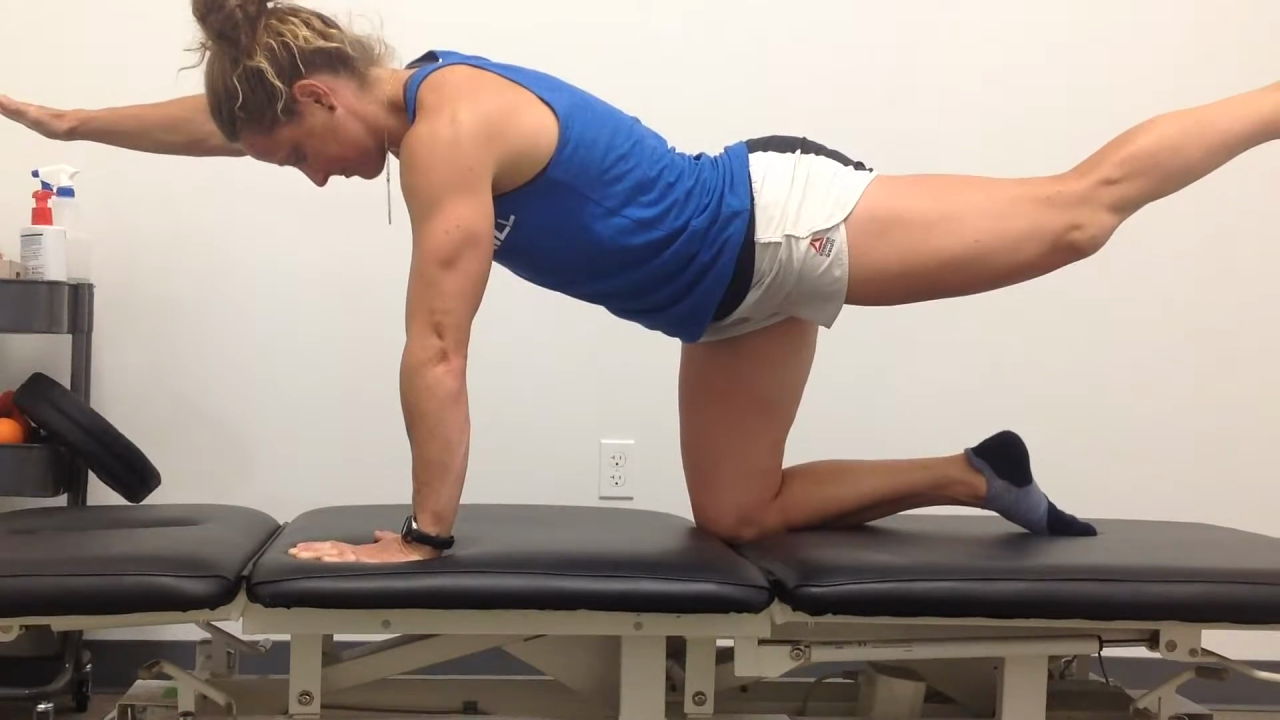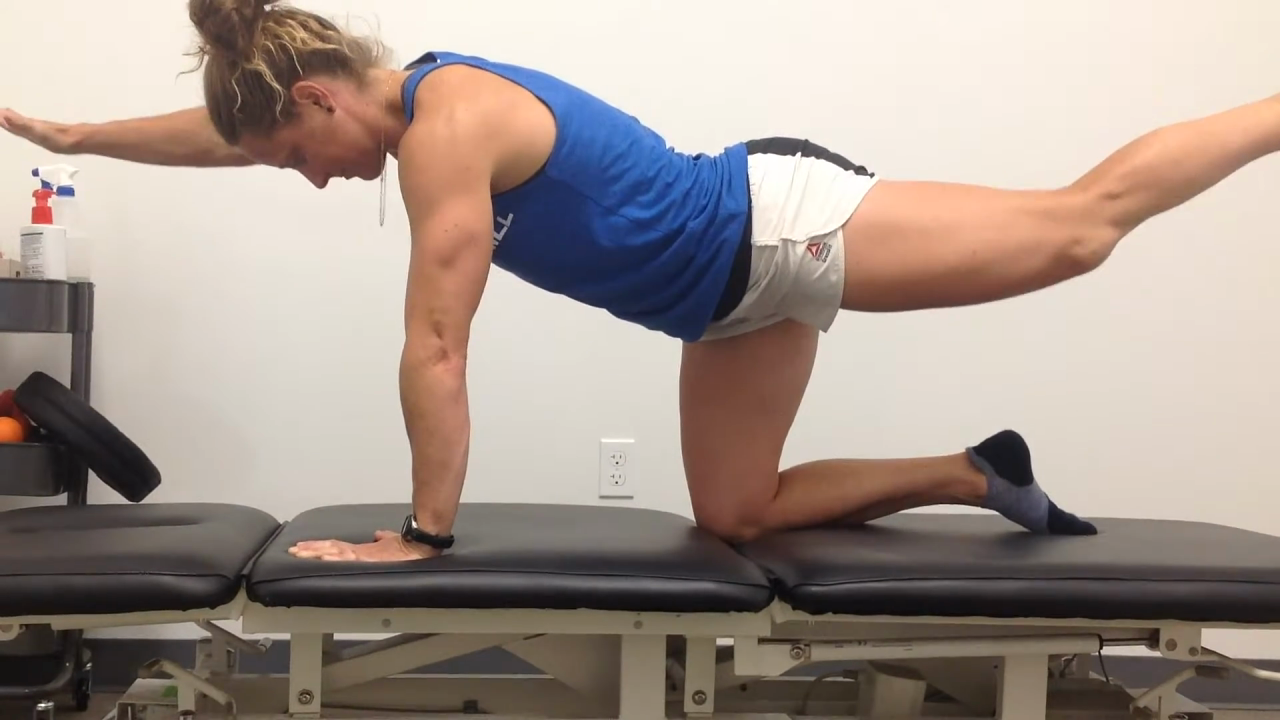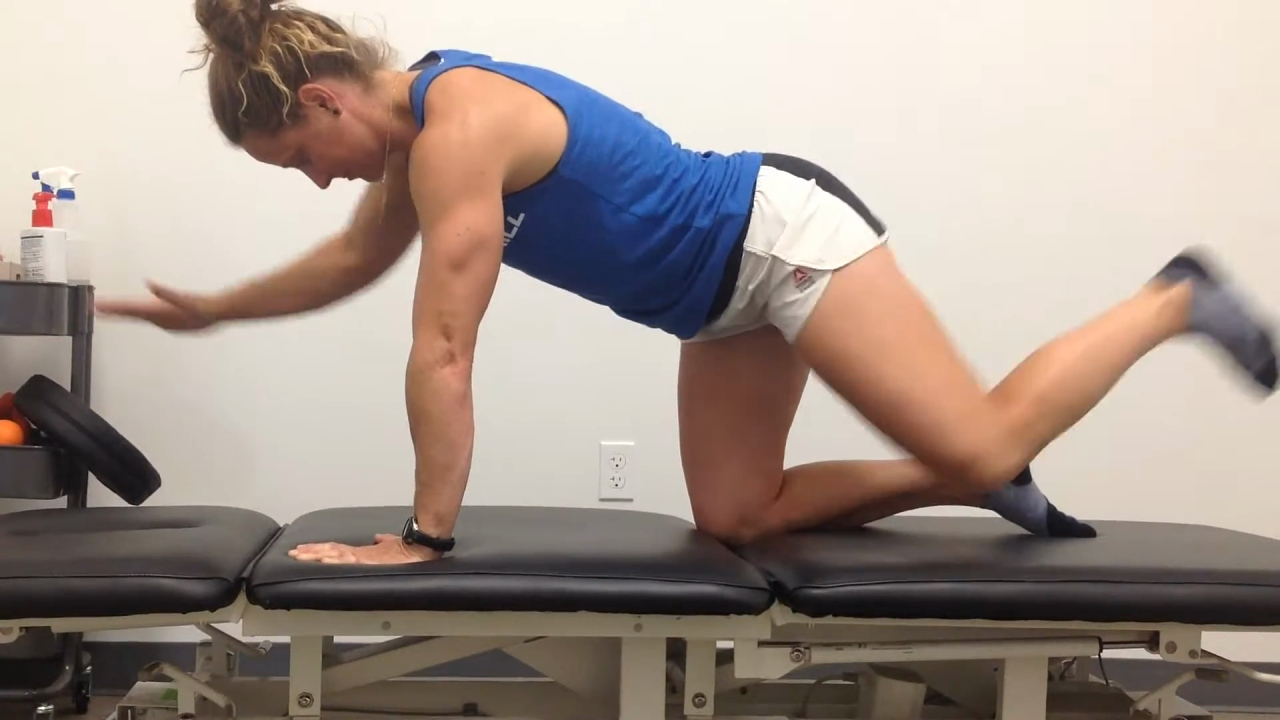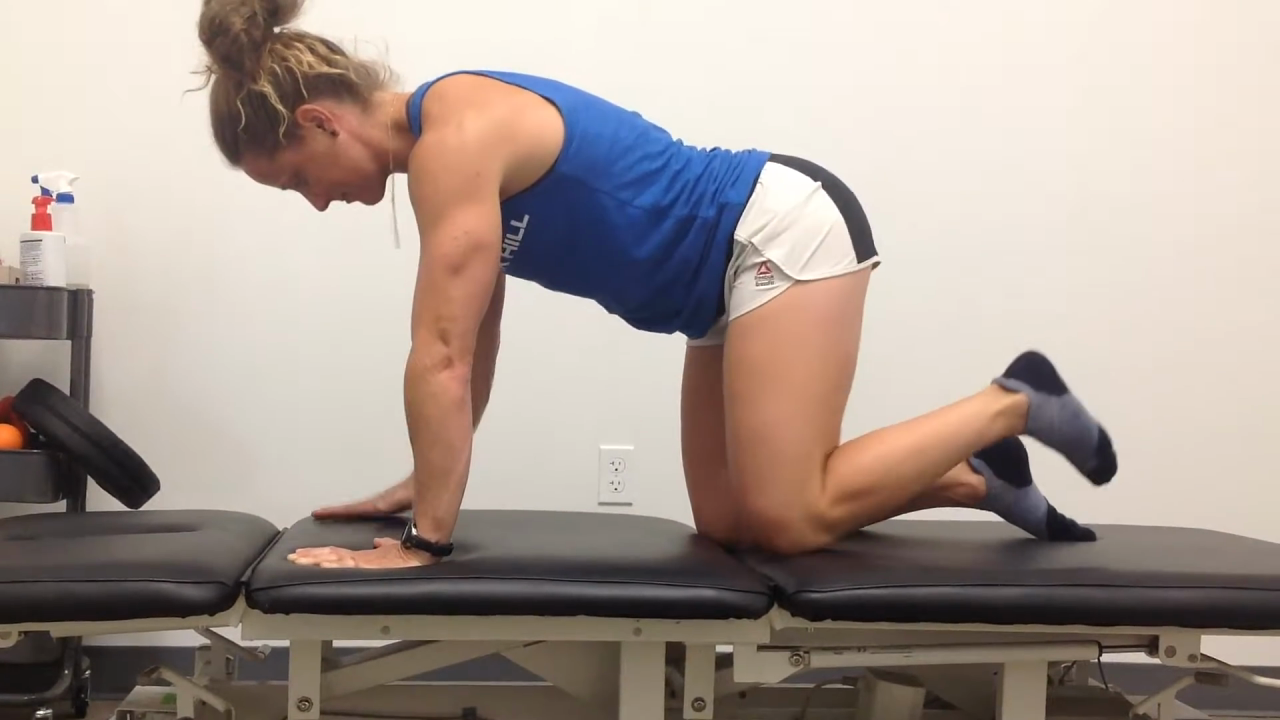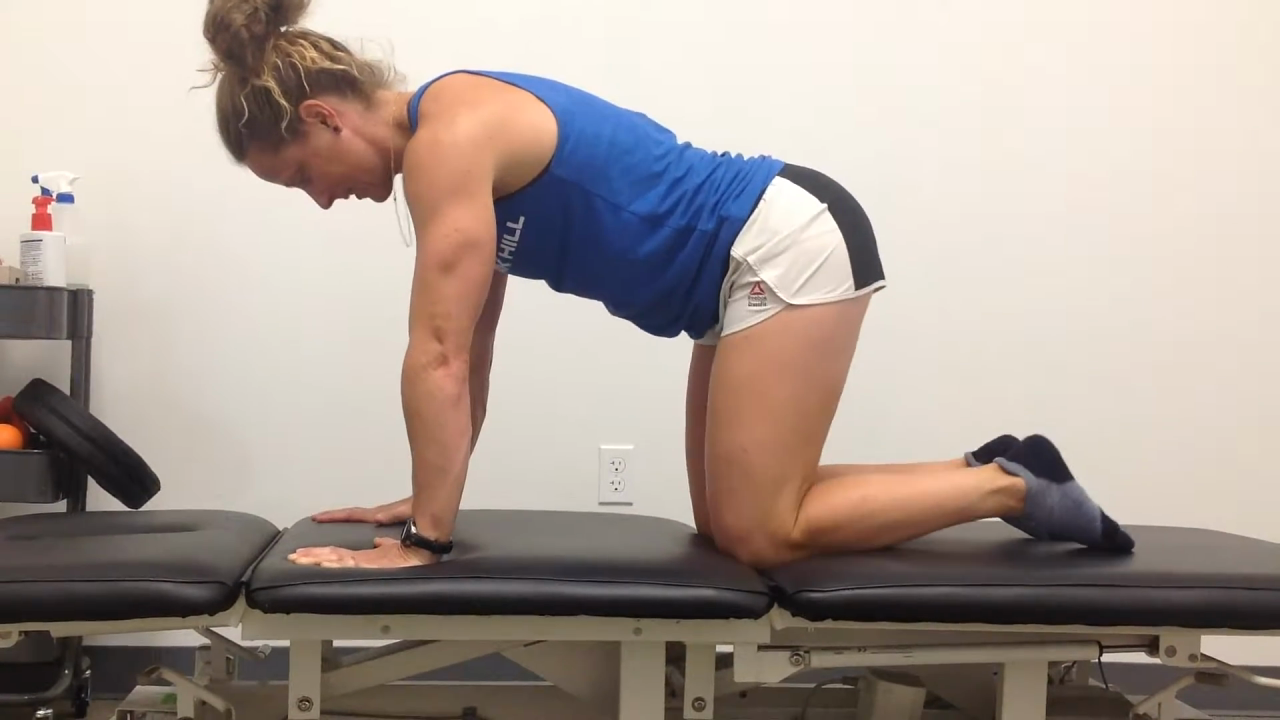
dt=0.5s
person 1, frame 1
left shoulder: (447, 128)
left elbow: (435, 352)
right elbow: (226, 117)
left wrist: (425, 532)
left hip: (782, 220)
right hip: (739, 283)
left knee: (1078, 206)
right knee: (738, 517)
right ankle: (978, 478)
person 1, frame 2
left shoulder: (444, 125)
right shoulder: (412, 102)
left elbow: (435, 353)
right elbow: (233, 135)
left wrist: (423, 531)
left hip: (783, 219)
right hip: (739, 279)
left knee: (1077, 222)
right knee: (738, 514)
right ankle: (976, 476)
person 1, frame 3
left shoulder: (455, 131)
right shoulder: (420, 127)
left elbow: (441, 355)
right elbow: (350, 260)
left wrist: (425, 534)
right wrist: (209, 307)
left hip: (780, 233)
right hip: (735, 286)
left knee: (983, 441)
right knee: (738, 516)
left ankle: (1172, 302)
right ankle: (988, 485)
person 1, frame 4
left shoulder: (451, 138)
right shoulder: (453, 144)
left elbow: (439, 359)
right elbow: (474, 350)
left wrist: (425, 537)
right wrist: (426, 485)
left hip: (787, 229)
right hip: (743, 261)
left knee: (788, 518)
right knee: (733, 522)
left ankle: (1010, 406)
right ankle: (979, 479)
person 1, frame 5
left shoulder: (448, 136)
right shoulder: (459, 141)
left elbow: (436, 357)
right elbow: (470, 351)
left wrist: (425, 539)
right wrist: (428, 496)
left hip: (786, 244)
right hip: (753, 259)
left knee: (761, 535)
right knee: (729, 523)
left ankle: (1012, 484)
right ankle: (984, 471)
